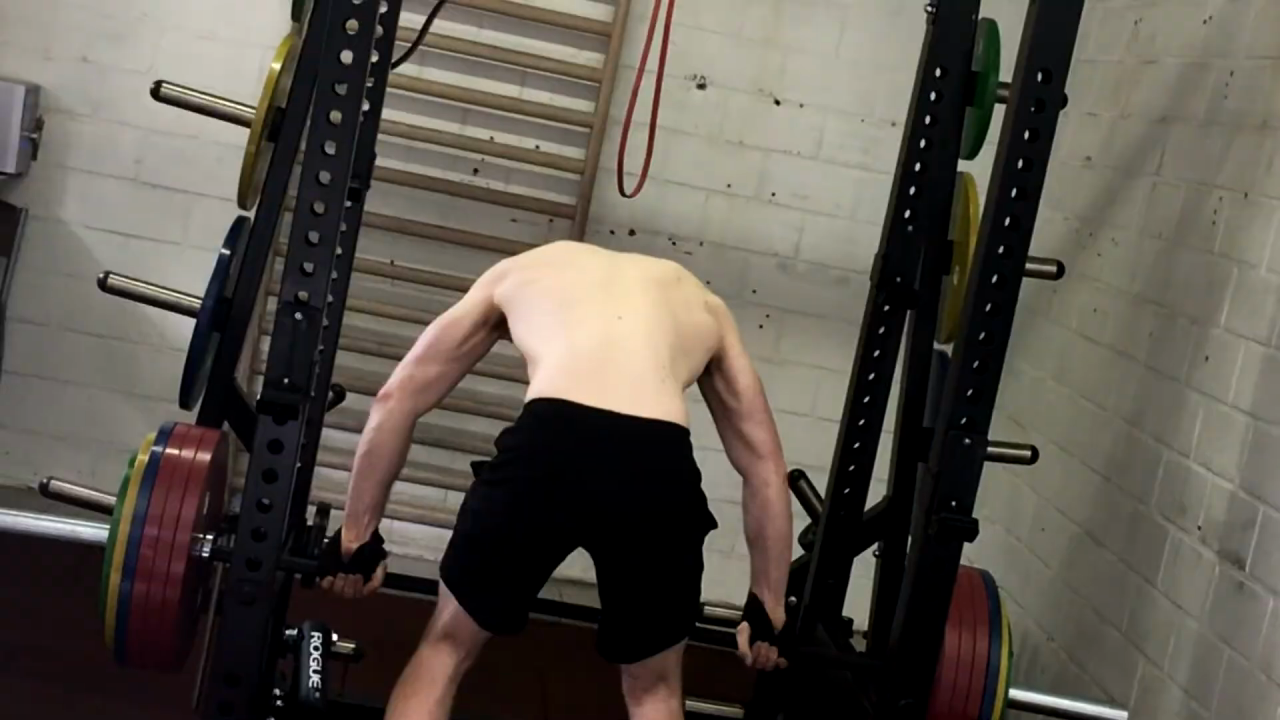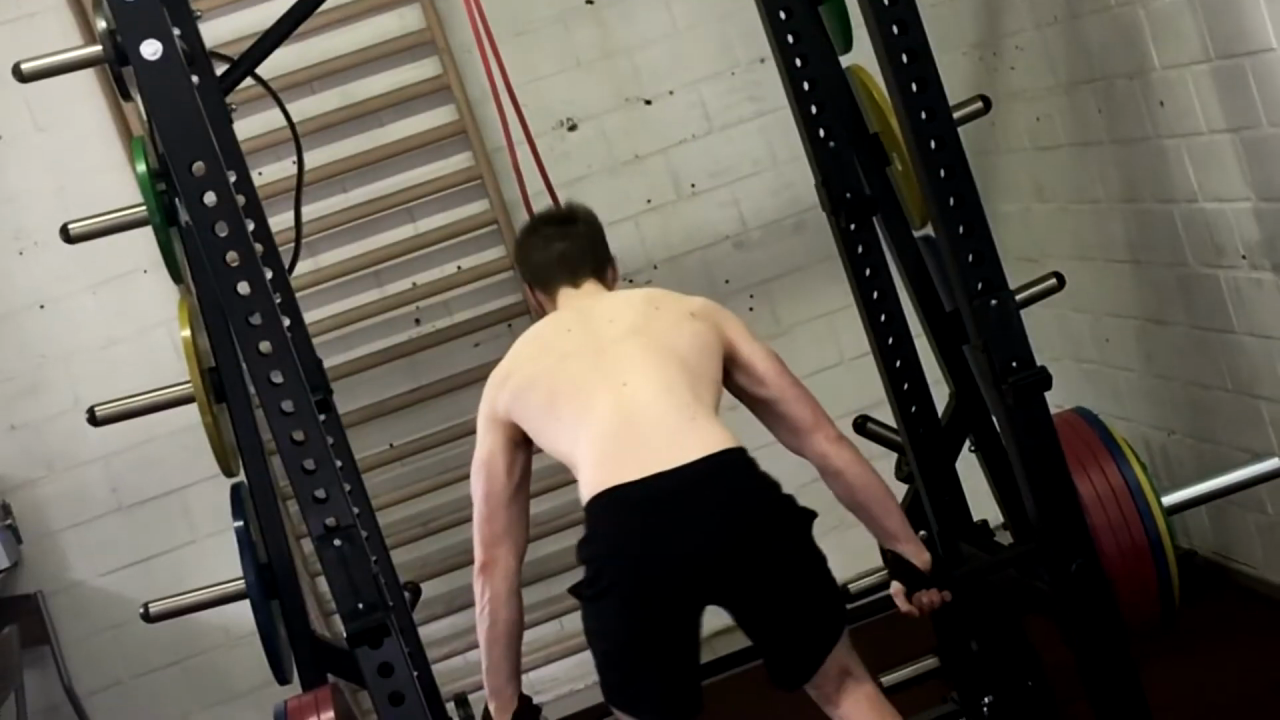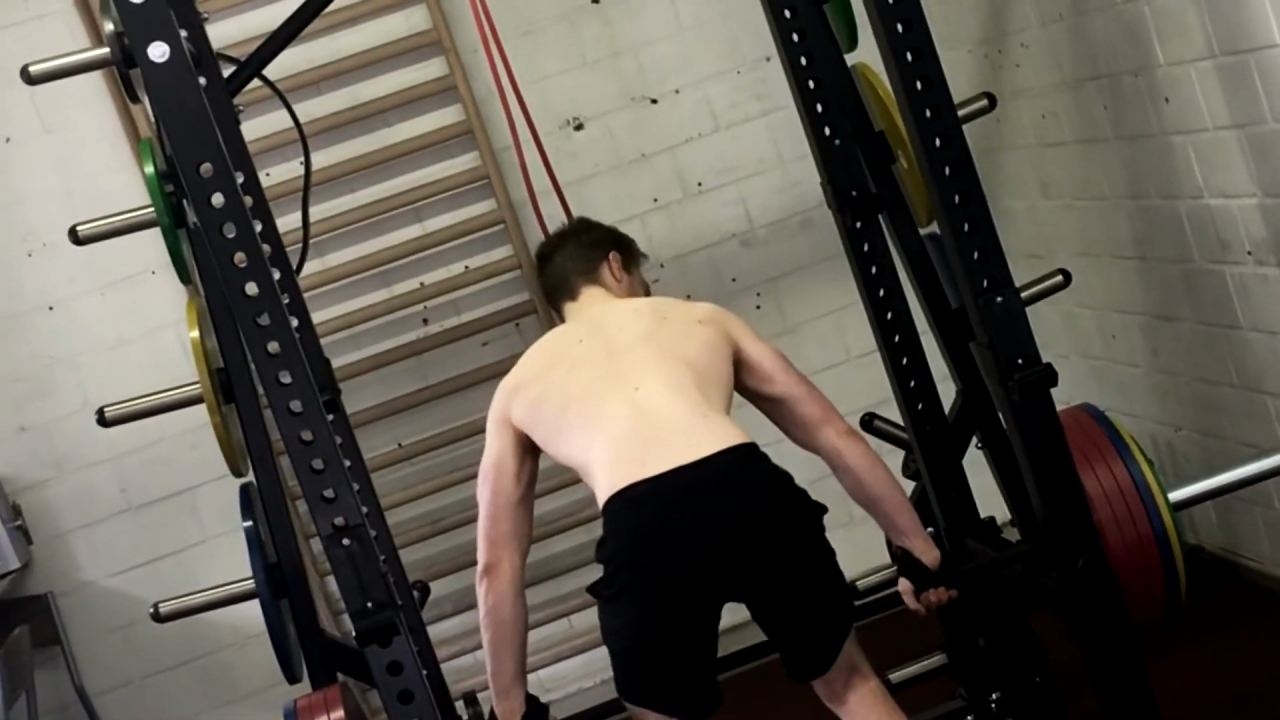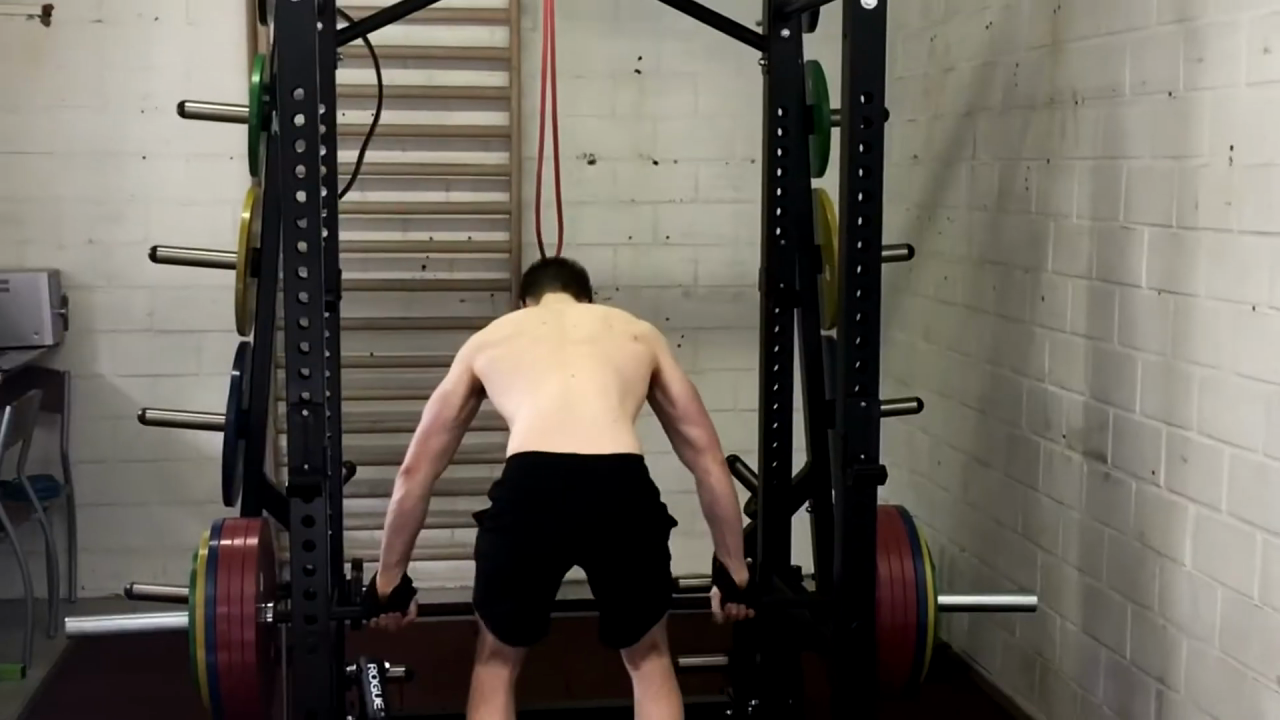
dt=1s
person 1, frame 1
left shoulder: (518, 272)
right shoulder: (702, 302)
left elbow: (396, 399)
right elbow: (763, 459)
left wrist: (358, 536)
right wrist: (768, 605)
left hip: (544, 444)
right hip: (647, 471)
left knee: (448, 643)
person 1, frame 2
left shoulder: (510, 374)
right shoulder: (693, 311)
left elbow: (495, 559)
right elbow: (822, 440)
right wrist: (910, 552)
left hip: (627, 541)
right hip: (741, 504)
person 1, frame 3
left shoulder: (520, 383)
right shoulder: (701, 317)
left elbow: (498, 566)
right elbow: (834, 436)
right wrist: (920, 550)
left hip: (646, 539)
right hip: (755, 499)
person 1, frame 4
left shoulder: (490, 338)
right shoulder: (638, 332)
left elbow: (416, 470)
right elbow: (707, 457)
left wrist: (390, 580)
right wrist: (733, 570)
left hip: (530, 495)
right hip: (624, 495)
left knee: (497, 663)
right knee: (648, 659)
